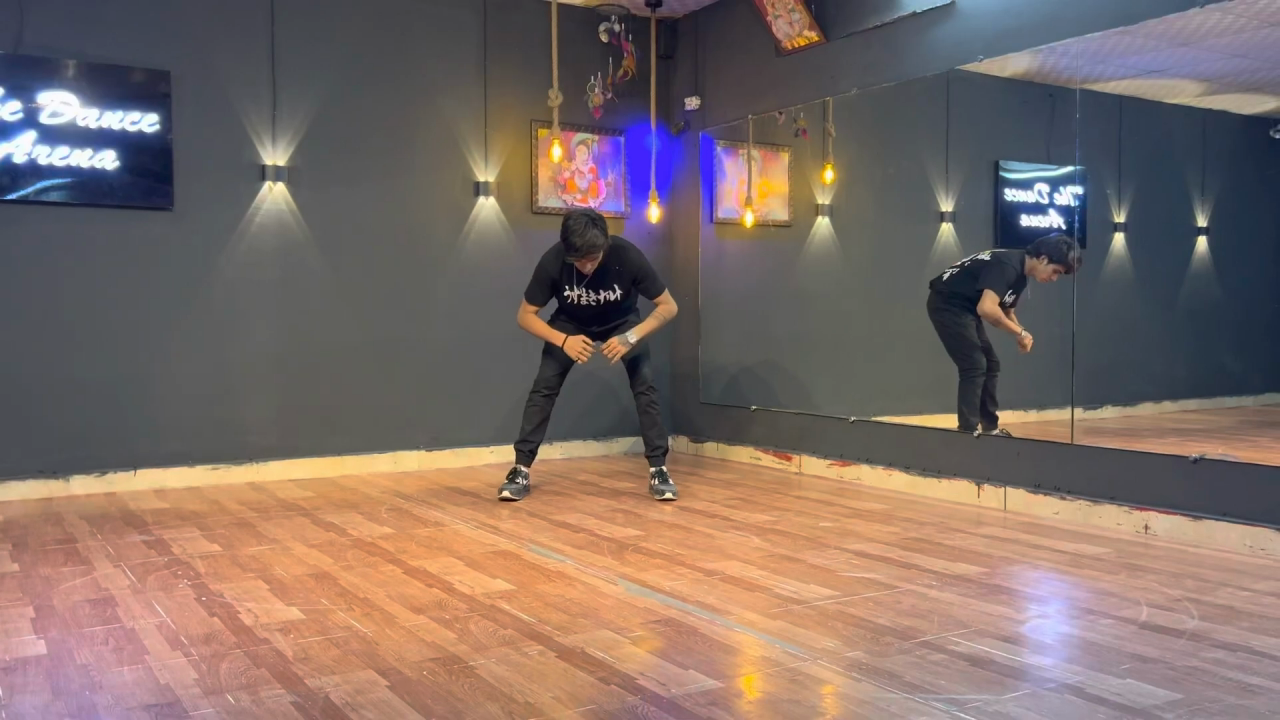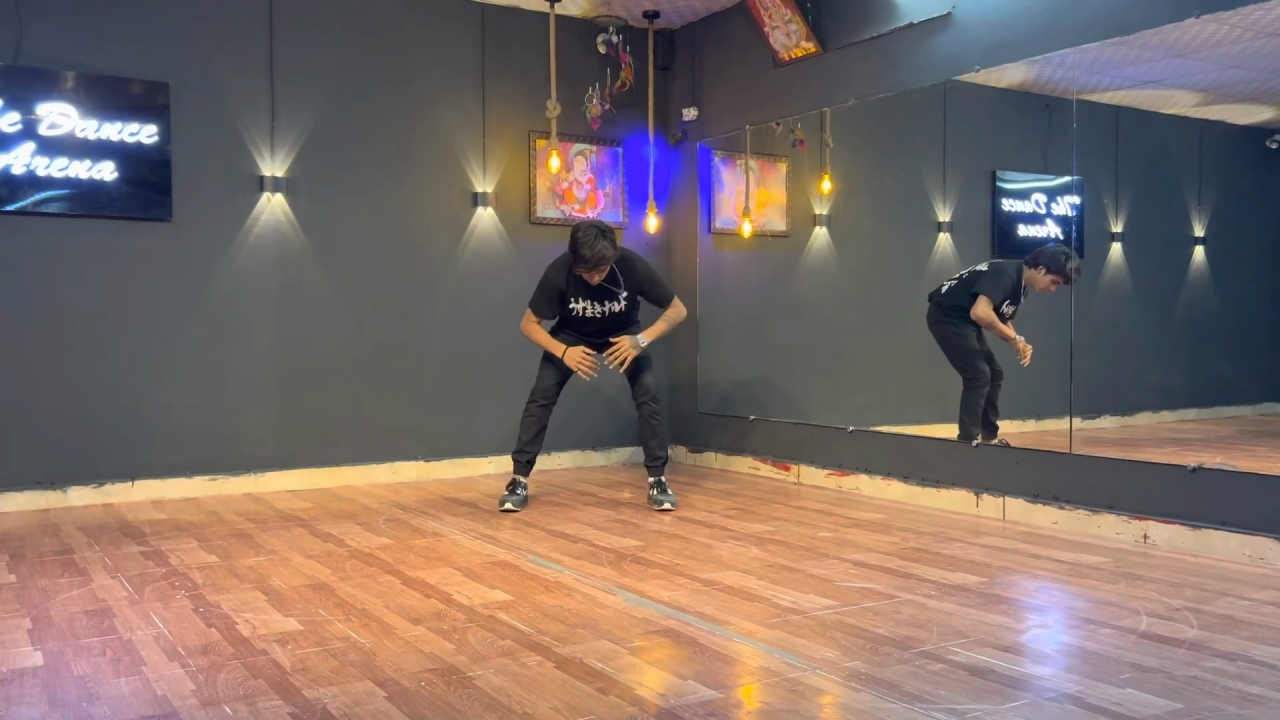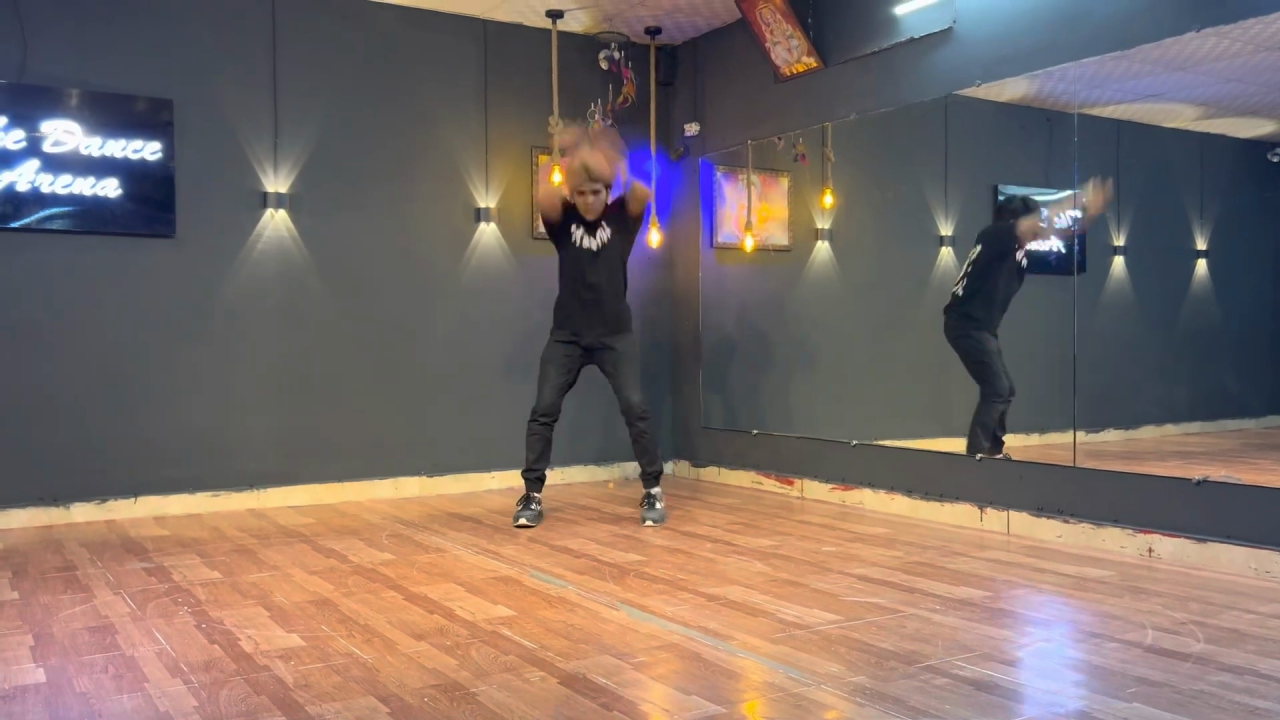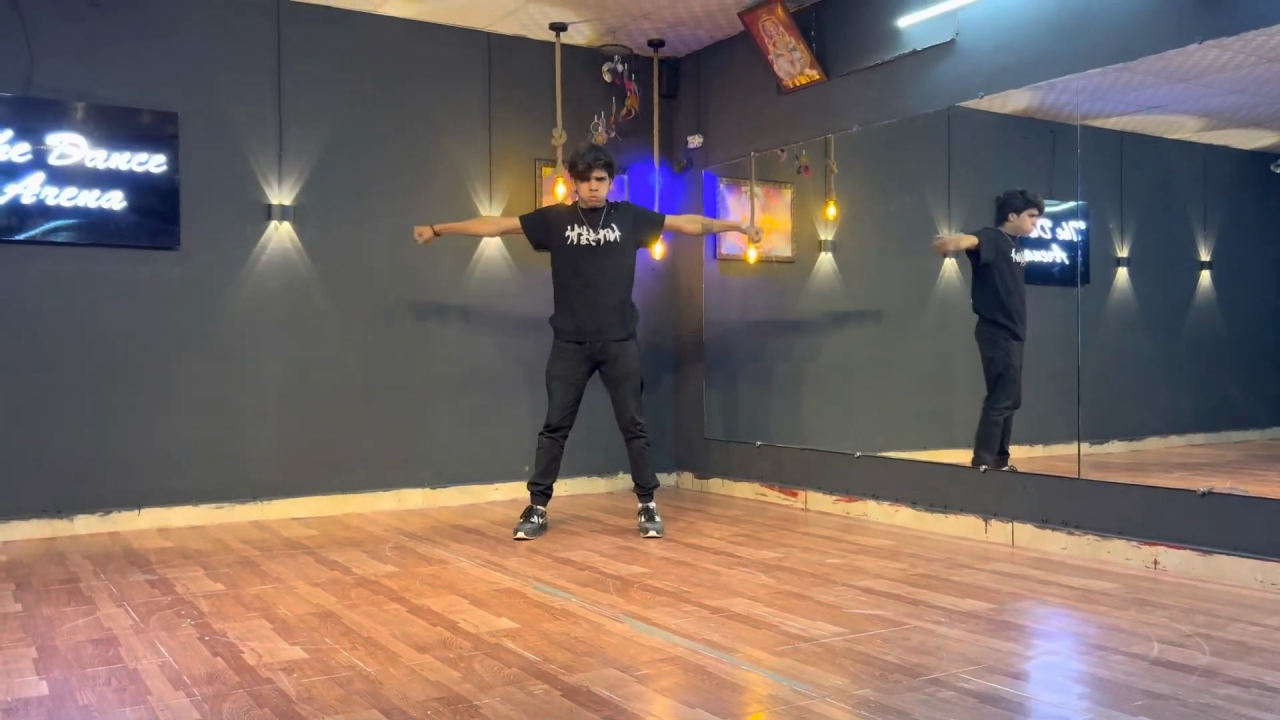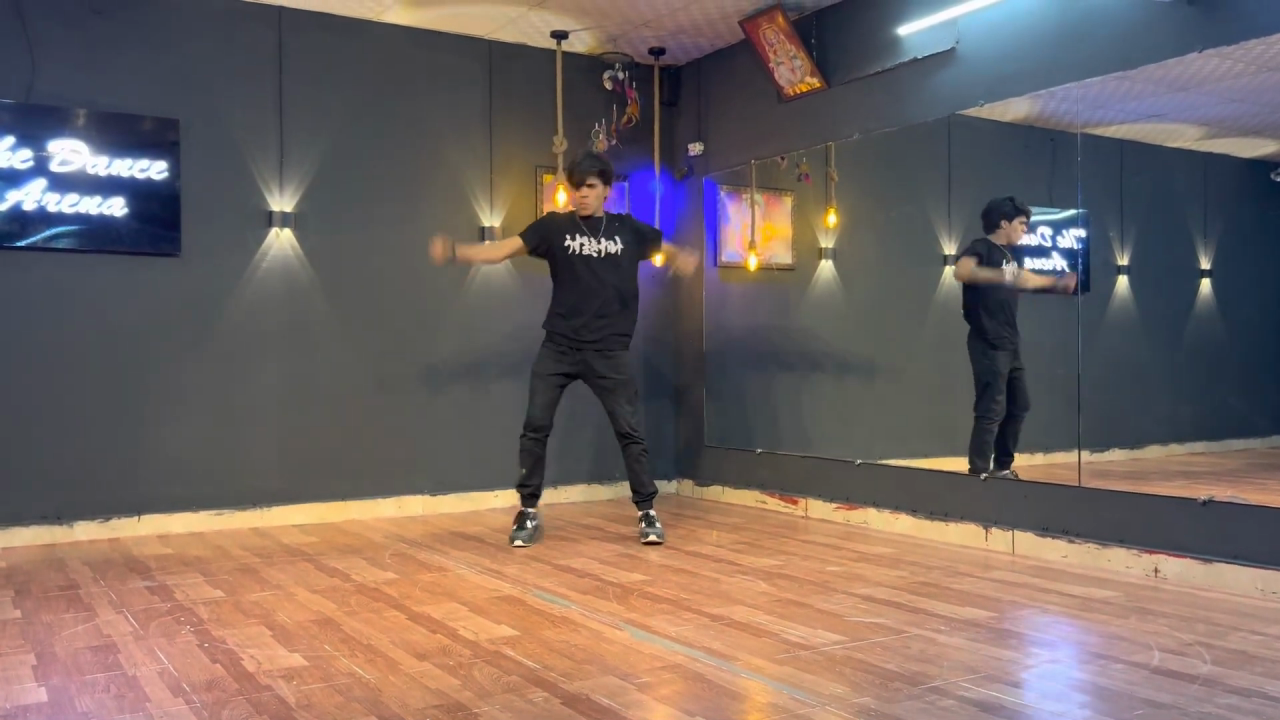
dt=1s
person 1, frame 1
left shoulder: (627, 256)
right shoulder: (552, 261)
left elbow: (668, 306)
right elbow: (525, 315)
left wrist: (630, 337)
right wrist: (563, 340)
left hip: (622, 322)
right hip: (570, 325)
left knee: (645, 387)
right knee: (544, 387)
left ankle: (659, 469)
right ankle: (521, 469)
person 1, frame 2
left shoulder: (633, 266)
right shoulder: (558, 272)
left elbow: (677, 310)
right elbow: (529, 323)
left wrist: (642, 340)
right wrist: (563, 352)
left hip: (623, 334)
right hip: (570, 335)
left knee: (647, 397)
right knee: (541, 396)
left ankle: (657, 479)
right ankle: (519, 480)
person 1, frame 3
left shoulder: (625, 215)
right shoulder: (559, 215)
left elbow: (642, 196)
right elbow: (546, 201)
left wrist: (615, 169)
right wrist: (572, 163)
left hip: (615, 335)
right hip: (567, 335)
left knee: (635, 408)
right knee: (543, 411)
left ankle: (652, 491)
right ankle: (532, 495)
person 1, frame 4
left shoulder: (628, 216)
right shoulder: (555, 218)
left elbow: (685, 223)
right elbow: (499, 224)
left wrist: (734, 225)
right wrist: (438, 229)
left hip: (619, 341)
right hip: (570, 342)
left knee: (633, 424)
right knee: (555, 425)
left ankle: (647, 505)
right ankle: (537, 507)
person 1, frame 5
left shoulder: (629, 229)
right shoulder: (554, 226)
left elbow: (669, 249)
right elbow: (502, 249)
left wrist: (685, 259)
right wrist: (454, 252)
left hip: (610, 350)
right hip: (560, 347)
left knee: (629, 431)
right knee: (536, 425)
left ankle: (647, 512)
right ankle: (528, 512)
person 2, frame 1
left shoulder: (1020, 275)
right shoulder: (1007, 266)
left elbow: (1005, 312)
right elbow: (986, 308)
left wrist: (1023, 334)
right wrist: (1020, 332)
left hip: (965, 309)
right hip: (947, 305)
left knee: (990, 365)
right knee: (975, 366)
left ankle: (990, 428)
right ankle: (968, 432)
person 2, frame 2
left shoulder: (1021, 287)
right shoulder: (1004, 275)
left elbow: (1002, 321)
right elbow: (979, 312)
left wrist: (1020, 344)
right wrist: (1015, 337)
left hip: (964, 321)
right hip: (946, 317)
left knee: (993, 374)
right knee: (979, 376)
left ankle: (989, 437)
right ankle: (967, 441)
person 2, frame 3
left shoulder: (1015, 245)
right shoulder: (996, 236)
left elbow: (1040, 227)
right elbow: (1036, 222)
left wrist: (1086, 209)
right wrist: (1079, 200)
left hip: (982, 328)
right hip: (966, 326)
left knee: (1003, 391)
right knee: (998, 389)
left ankle: (993, 449)
right ankle: (976, 451)
person 2, frame 4
left shoulder: (1013, 243)
right shoulder: (992, 238)
right elbow: (967, 241)
right wrist: (949, 242)
left hip: (1012, 333)
right hip: (997, 333)
left knee: (1009, 401)
right knee: (999, 401)
left ankle: (999, 461)
right ankle: (984, 463)
person 2, frame 5
left shoulder: (1006, 253)
right shoulder: (981, 248)
left elbow: (1023, 279)
right elbow: (962, 272)
left wrist: (1056, 282)
right wrist: (1002, 276)
left hip: (1009, 342)
right hip: (988, 343)
left knee: (1019, 406)
right knee: (991, 410)
left ankle: (1002, 465)
right ankle: (979, 471)
